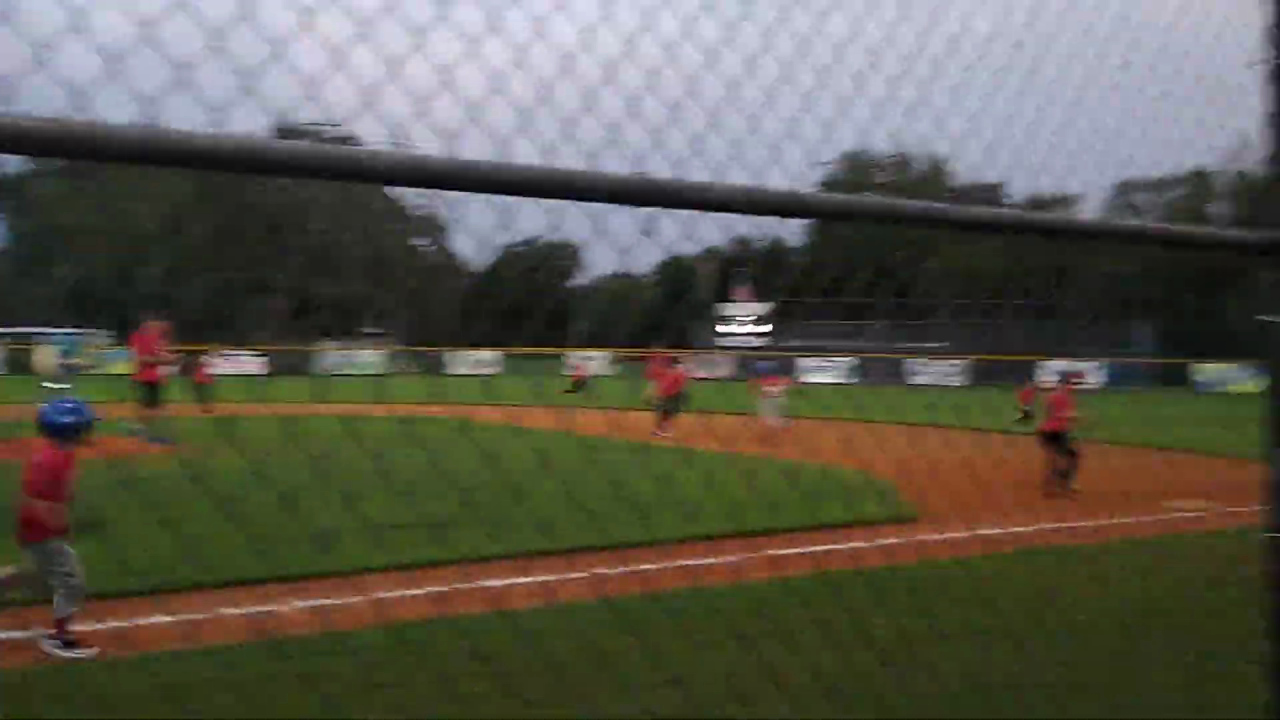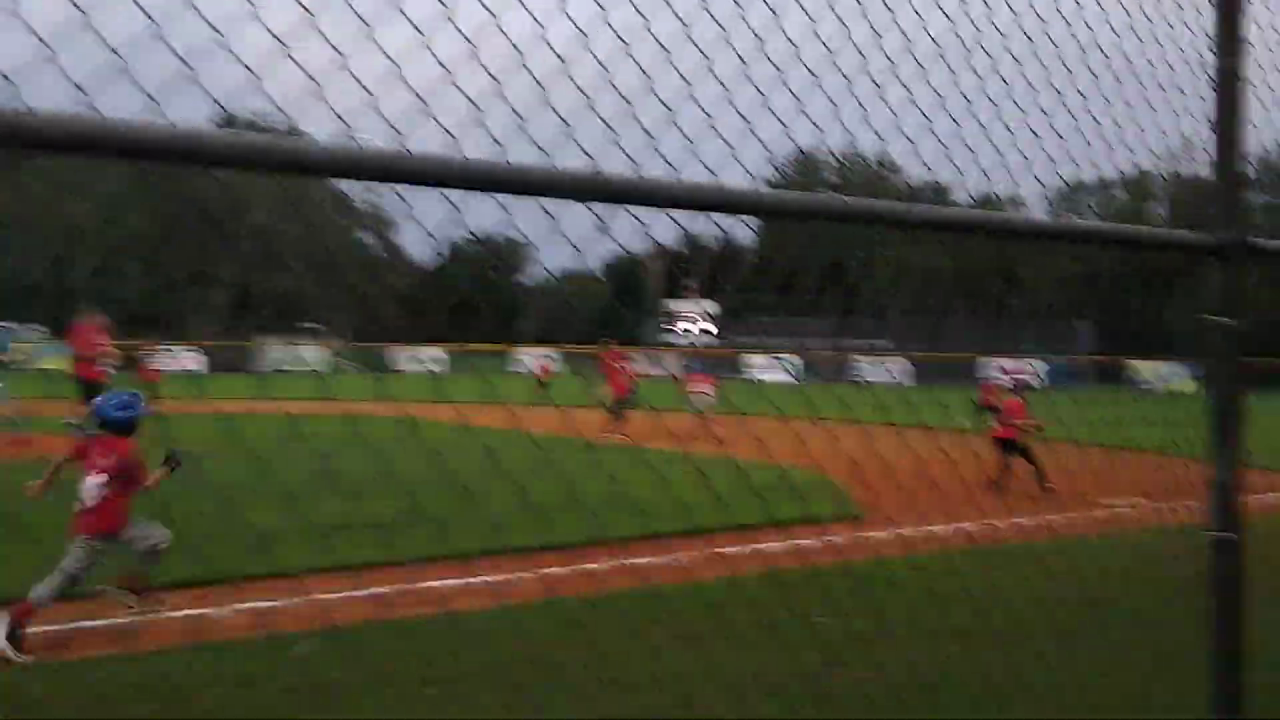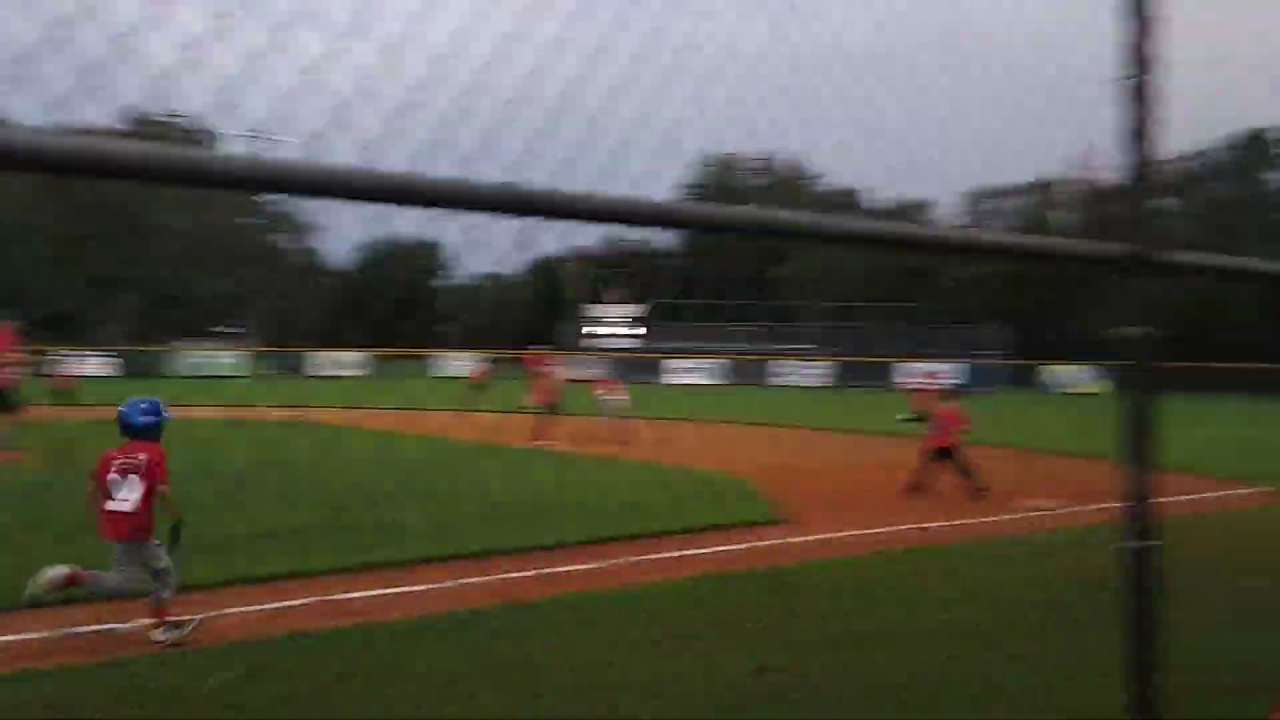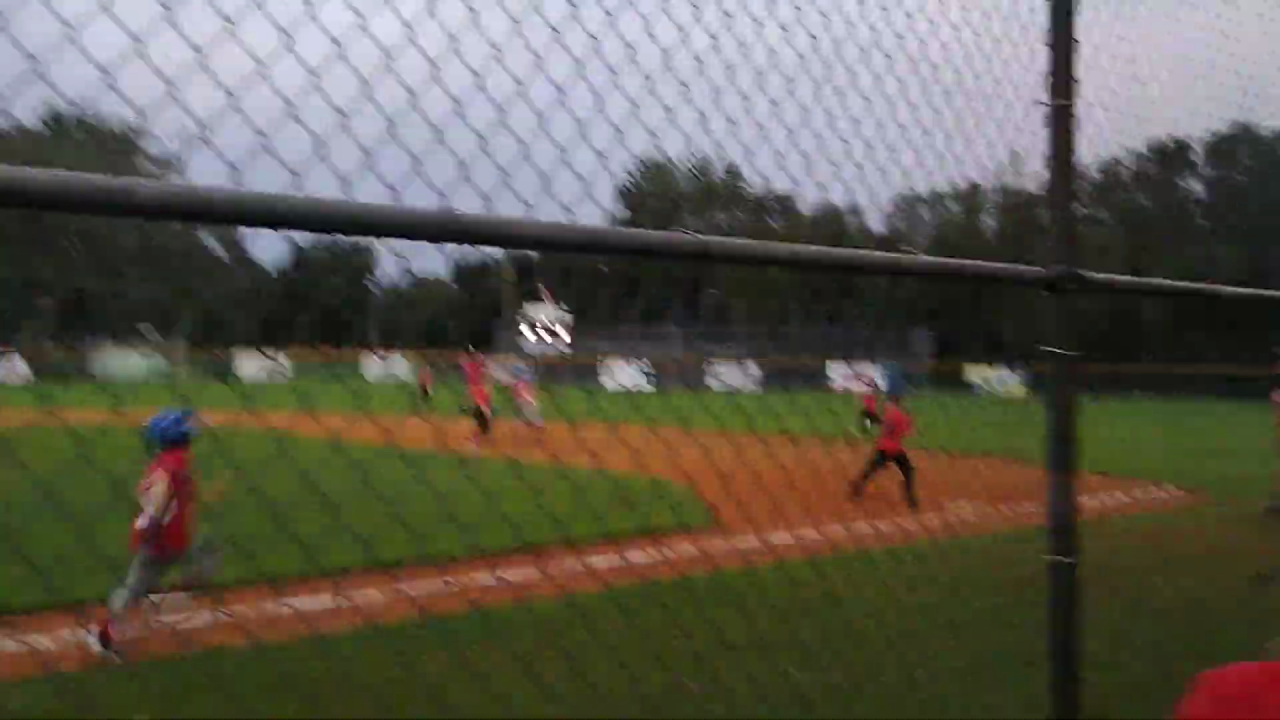
dt=0.1s
person 1, frame 1
left shoulder: (54, 450)
right shoulder: (52, 459)
right elbow: (28, 500)
right wrist: (53, 521)
left hip: (46, 527)
right hip: (39, 532)
right knee: (71, 581)
right ankle: (60, 638)
person 1, frame 2
left shoulder: (93, 442)
right shoulder: (127, 451)
left elbow: (64, 459)
right elbow: (145, 484)
left wrist: (45, 482)
right wrist: (166, 469)
left hip: (105, 520)
right hip: (101, 526)
left knee: (160, 538)
right knee: (68, 575)
left ankle: (132, 587)
person 1, frame 3
left shoulder: (114, 454)
right shoulder: (155, 452)
left elbow: (93, 486)
right elbow: (162, 490)
left wrist: (96, 508)
right wrist: (175, 514)
left hip: (115, 523)
right hip: (135, 526)
left knee: (164, 572)
right knee: (132, 582)
left ankle: (163, 625)
right ankle: (68, 576)
person 1, frame 4
left shoulder: (161, 463)
right shoulder: (177, 460)
right elbow: (162, 485)
left hip: (149, 537)
right hip: (169, 538)
left knee: (135, 588)
left ankle: (106, 636)
